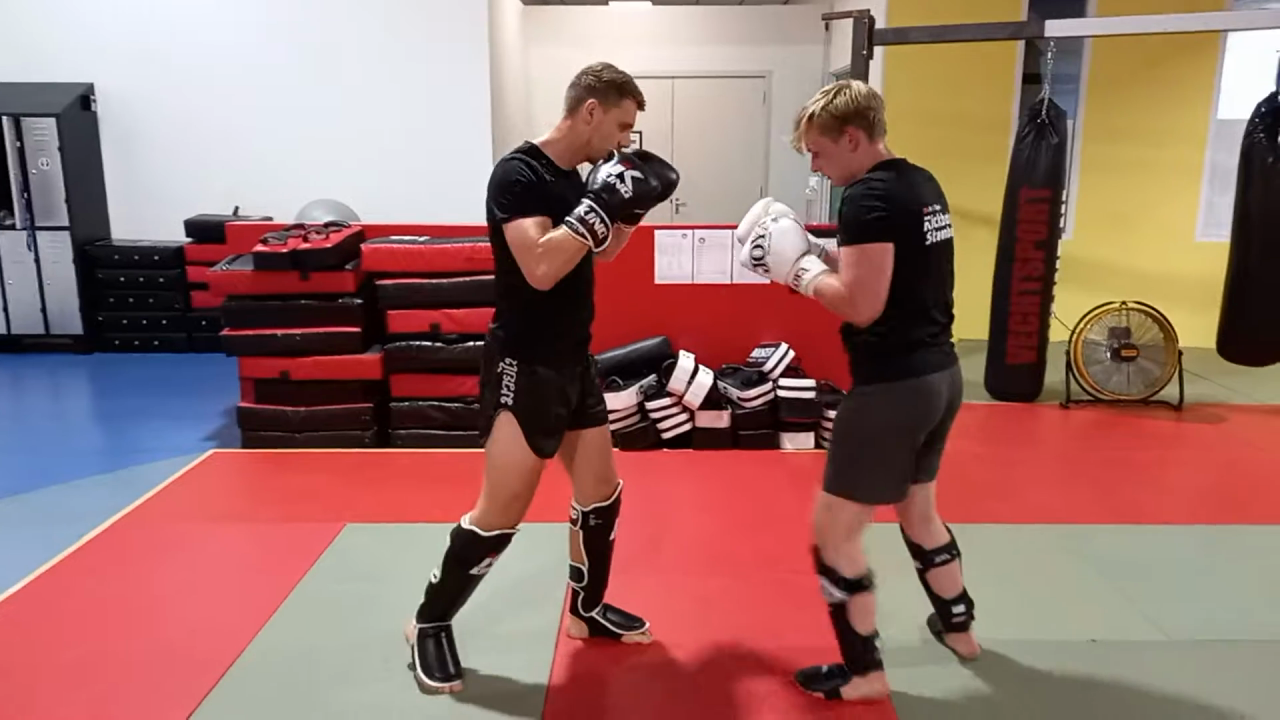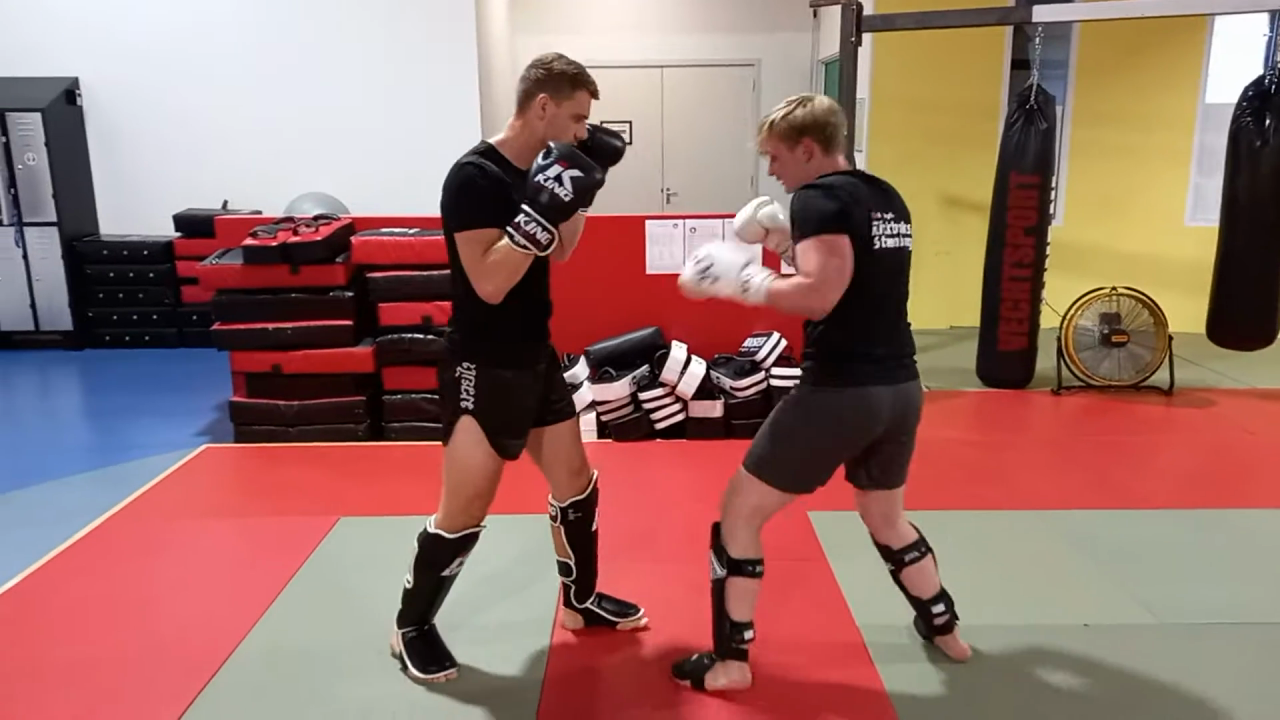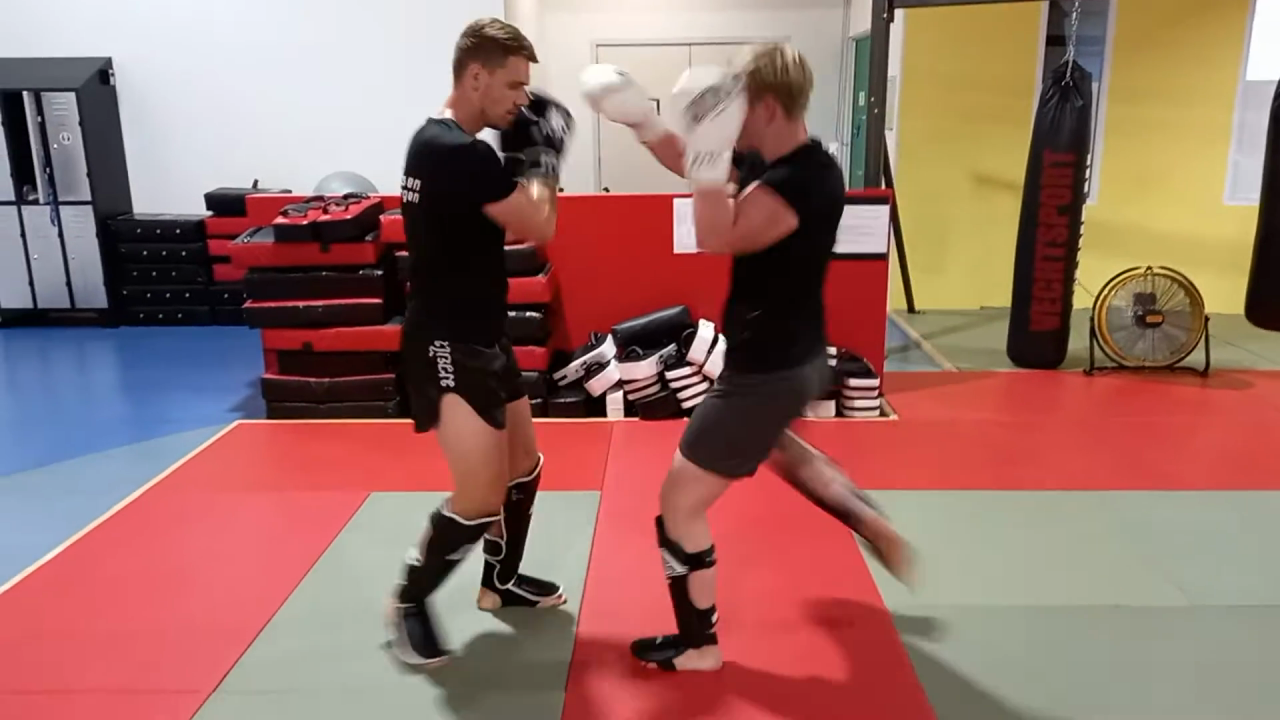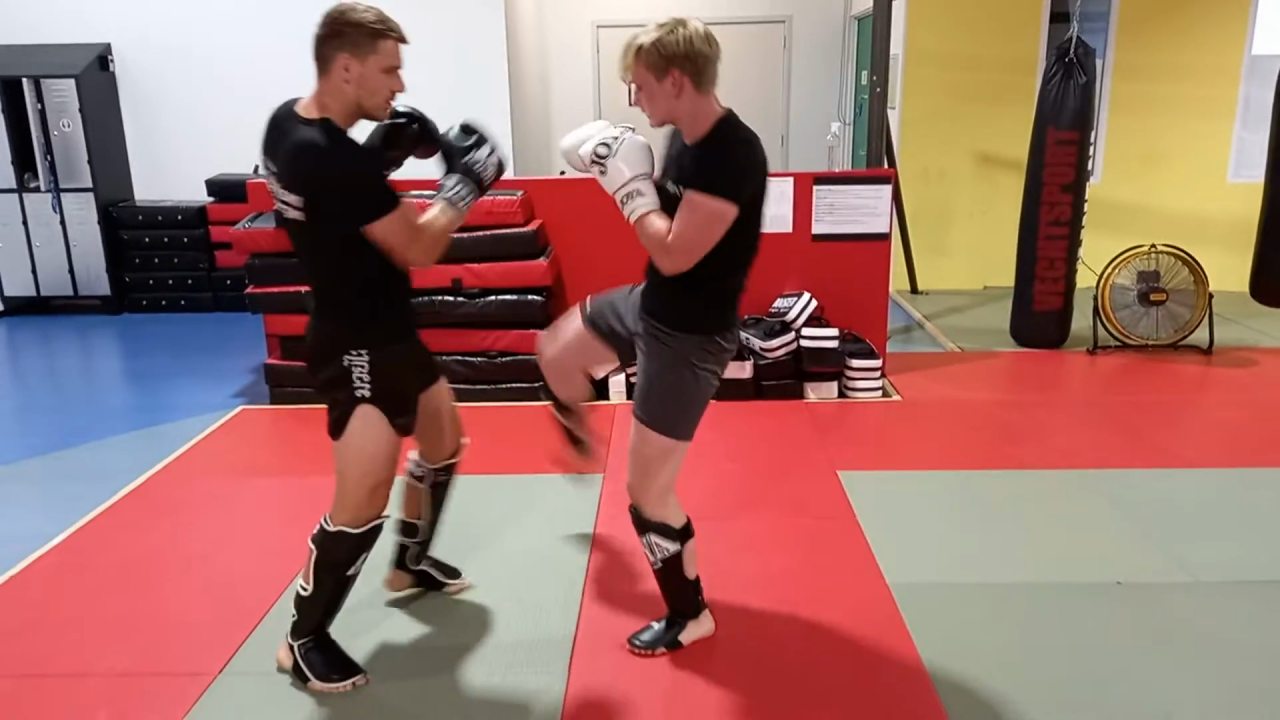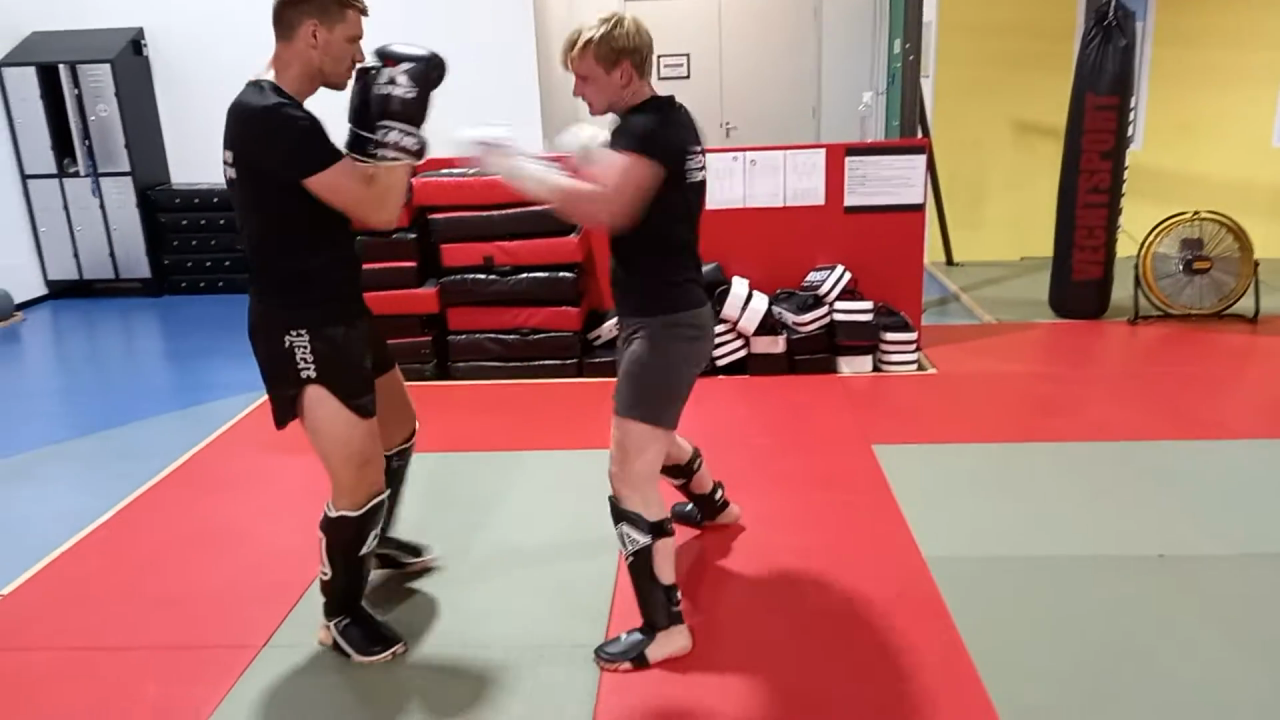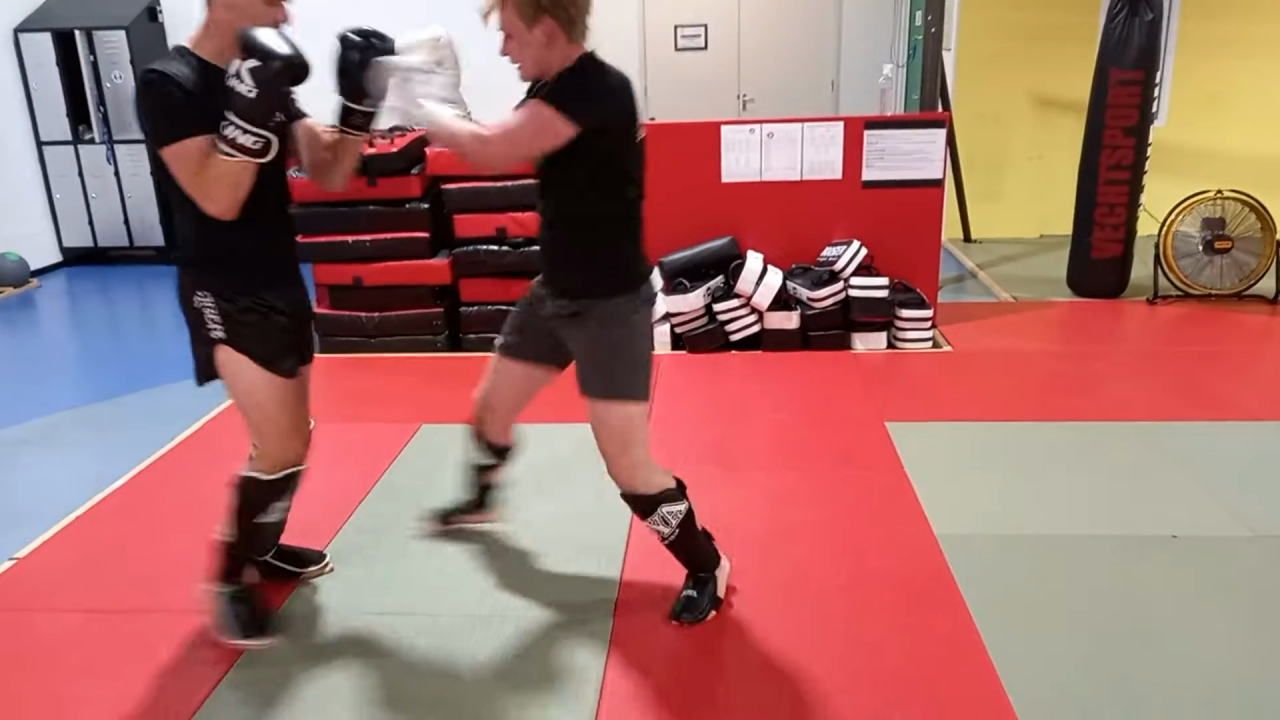
dt=0.5s
person 1, frame 1
left shoulder: (573, 177)
right shoulder: (518, 173)
left elbow: (598, 254)
right elbow: (540, 269)
left wrist: (631, 206)
right wrist: (599, 203)
left hip: (574, 360)
right hip: (524, 367)
left knee: (601, 490)
right knee: (500, 515)
left ankle: (586, 608)
right ankle: (431, 624)
person 1, frame 2
left shoulder: (533, 171)
right shoulder: (474, 176)
left elbow: (559, 252)
right elbow: (488, 284)
left wrist: (584, 184)
right wrist: (541, 205)
left hip: (534, 357)
right hip: (481, 369)
left knee: (576, 484)
right knee: (463, 515)
left ankle: (582, 600)
right ankle: (411, 627)
person 1, frame 3
left shoulder: (443, 140)
right shoulder: (455, 150)
left elbow: (492, 224)
right elbow: (539, 227)
left wrist: (527, 148)
right wrist: (544, 154)
left hip: (479, 334)
right hip: (447, 344)
left knee: (522, 465)
right knee: (482, 497)
left ankle: (500, 580)
right ankle: (410, 599)
person 1, frame 4
left shoulder: (289, 122)
right shoulder: (333, 159)
right elbow: (418, 248)
left wrist: (387, 149)
right wrist: (465, 179)
left hip: (383, 330)
right hip: (358, 344)
left knee: (443, 437)
right knee: (361, 504)
left ankle: (410, 561)
right ankle: (302, 639)
person 1, frame 5
left shoulder: (289, 112)
right shoulder: (267, 119)
left elbow: (354, 194)
right elbow: (380, 212)
left wrist: (374, 121)
right wrist: (401, 118)
left hip: (337, 311)
right hip: (300, 329)
left knee: (397, 428)
right knee: (360, 482)
left ankle: (374, 545)
right ankle: (342, 614)
person 1, frame 6
left shoulder: (263, 70)
right shoulder: (168, 84)
left elbow: (331, 173)
right elbow: (217, 198)
left wrist: (359, 99)
right wrist: (250, 101)
left hip: (279, 279)
right hip: (224, 295)
left knee: (287, 433)
right knee: (281, 451)
left ankle: (260, 549)
right ankle: (232, 582)
person 2, frame 1
left shoulder: (867, 196)
right shoulder: (922, 184)
left elbow: (860, 306)
left wrist: (796, 266)
right wrist: (812, 251)
left hip: (890, 387)
right hip: (940, 376)
left knee: (834, 532)
right knee: (917, 508)
left ankle: (862, 670)
right ankle: (956, 624)
person 2, frame 2
left shoulder: (820, 198)
right shoulder: (887, 200)
left elbow: (818, 297)
left wrist: (737, 279)
right wrist: (784, 236)
left hip: (838, 394)
right hip: (902, 388)
left knee: (739, 514)
right knee: (884, 515)
left ankle: (730, 660)
right ankle: (943, 626)
person 2, frame 3
left shoulder: (809, 181)
right shoulder: (771, 155)
left elbow: (718, 240)
right elbow: (694, 164)
left wrist: (709, 140)
right wrist: (636, 114)
left hip: (766, 371)
right hip: (796, 357)
left knee: (679, 505)
right knee: (771, 448)
left ankle: (697, 643)
right ankle: (868, 523)
person 2, frame 4
left shoulder: (734, 156)
right shoulder: (685, 137)
left elbow: (673, 256)
left wrist: (629, 181)
right wrist: (604, 163)
left hip: (692, 337)
right hip: (649, 305)
left knee: (649, 484)
right knee: (556, 351)
left ankle: (691, 614)
right ankle: (579, 437)
person 2, frame 5
left shoulder: (647, 127)
right shoulder: (660, 121)
left elbow: (598, 208)
right elbow: (611, 191)
left wrist: (512, 162)
right wrist: (592, 157)
left hip: (663, 323)
right hip: (679, 314)
left knee: (630, 474)
right knee: (656, 434)
left ankle: (665, 626)
right ankle: (711, 503)
person 2, frame 6
left shoulder: (593, 86)
right shoulder: (558, 88)
left elbow: (488, 151)
right elbow: (499, 159)
left wrist: (426, 111)
right wrist: (448, 113)
left hip: (612, 303)
right hip: (558, 292)
left knee: (628, 466)
right knee: (491, 405)
left ankle: (705, 568)
right ankle: (480, 498)
